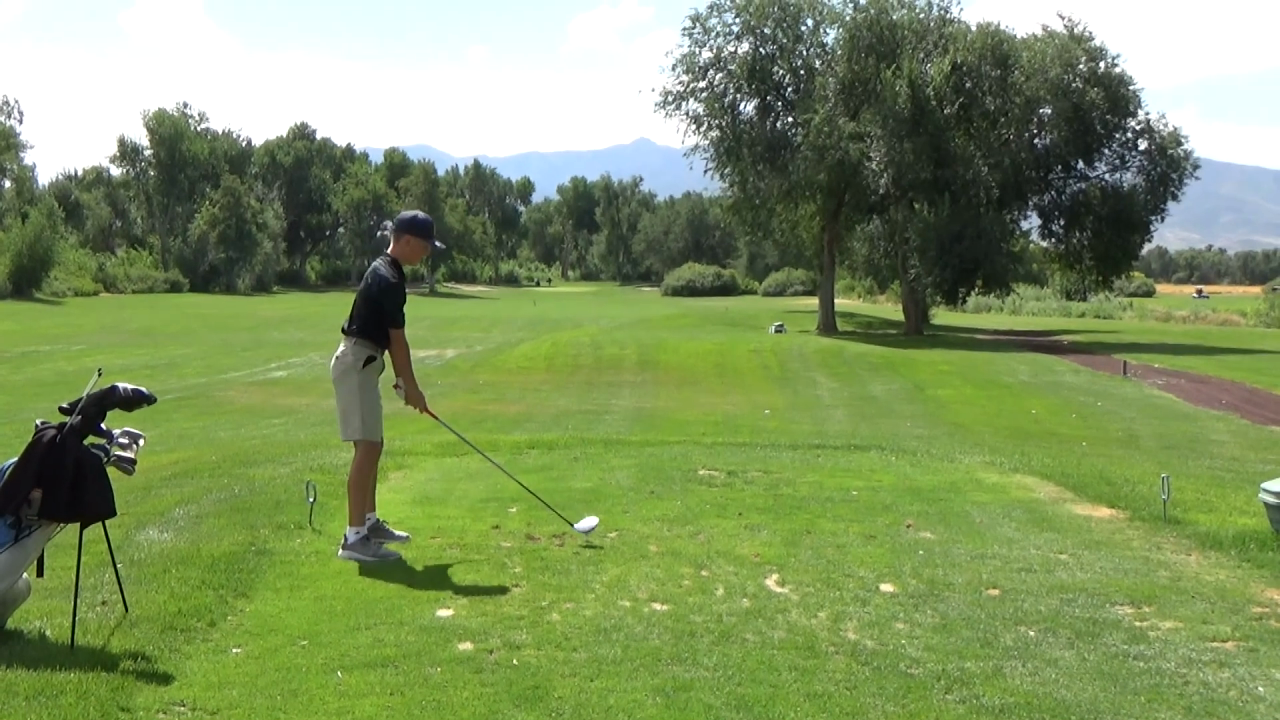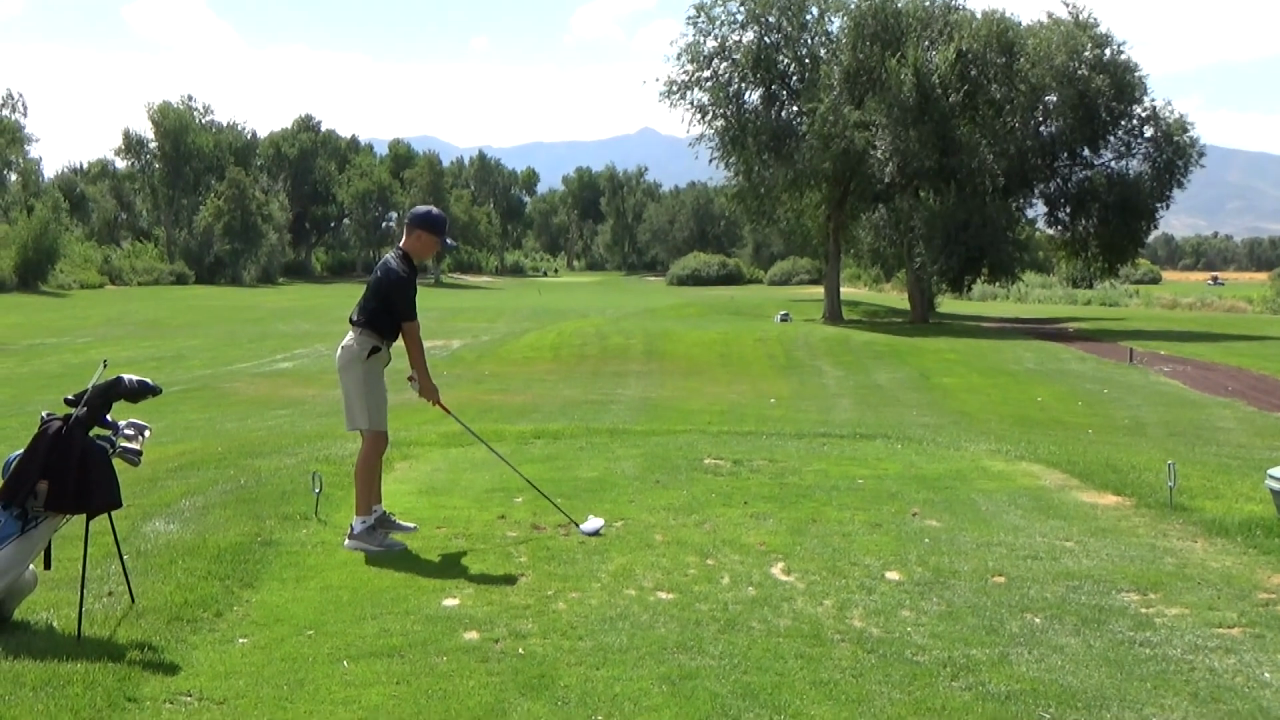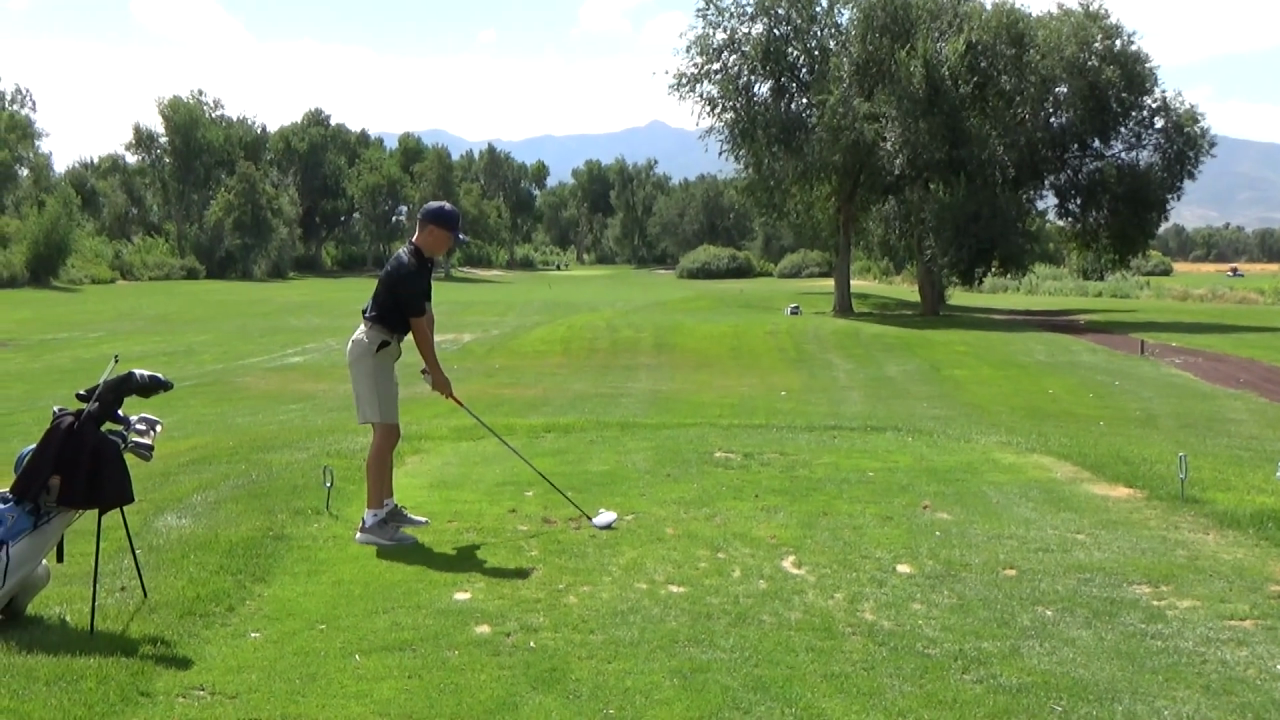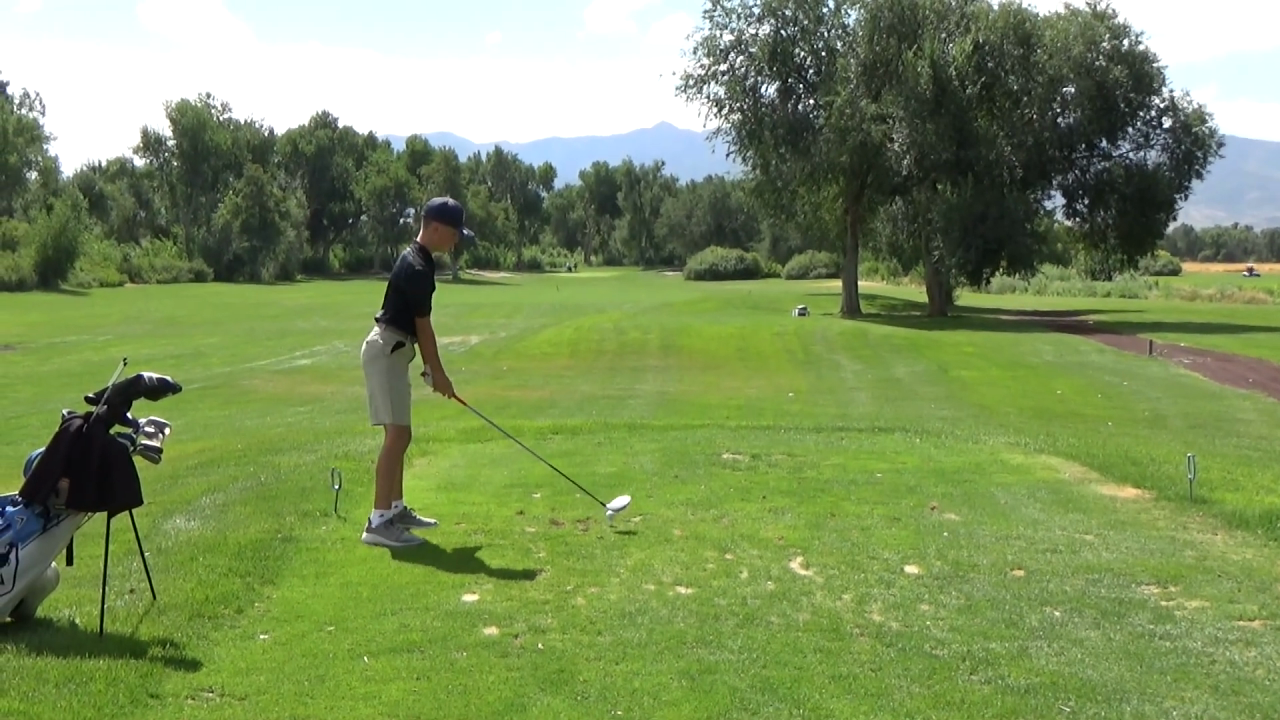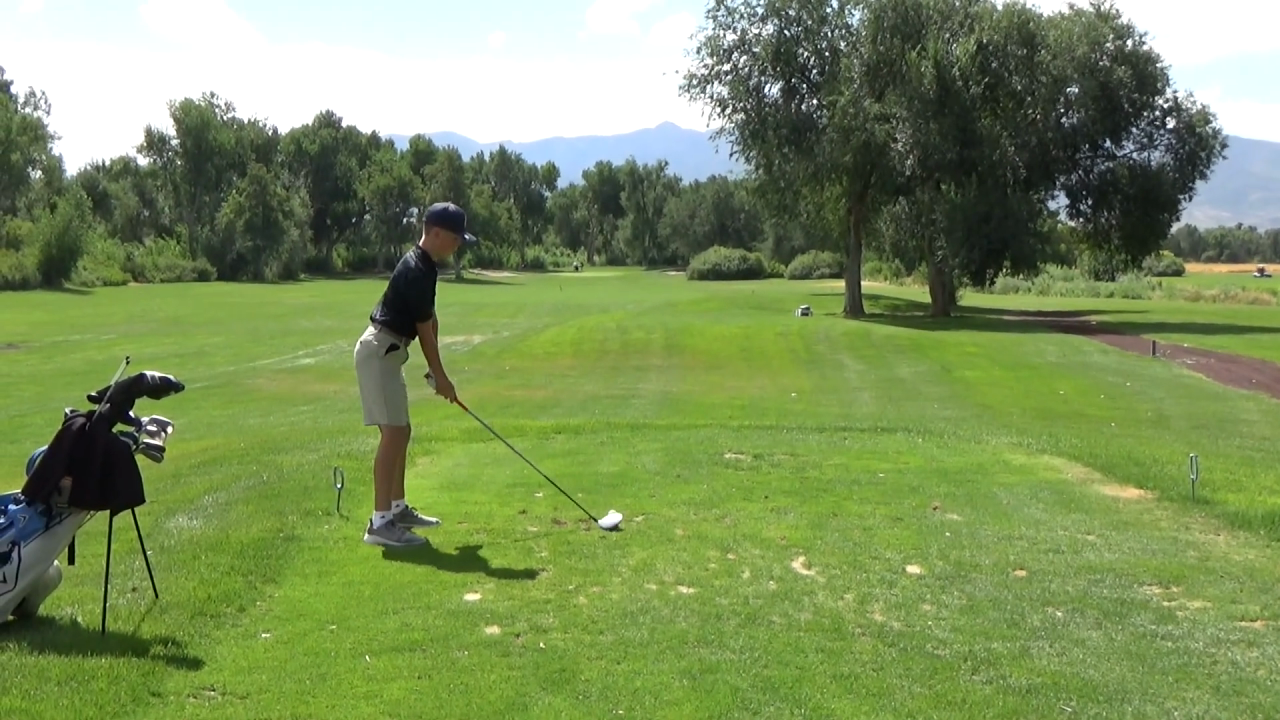
dt=1s
person 1, frame 1
left shoulder: (384, 271)
right shoulder: (389, 281)
left elbow: (389, 338)
right elbow: (398, 339)
left wrist: (401, 379)
right wrist: (412, 387)
left hip: (361, 363)
right hip: (357, 364)
left knee: (373, 445)
right knee: (366, 448)
left ankle: (369, 522)
right ankle: (354, 537)
person 1, frame 2
left shoulder: (399, 266)
right shoulder: (399, 274)
left elbow: (406, 329)
right elbow: (411, 332)
left wrist: (416, 372)
right wrist: (425, 379)
left hip: (369, 354)
right hip: (362, 355)
left knee: (378, 437)
right knee: (373, 438)
left ankle: (375, 513)
right ankle: (360, 528)
person 1, frame 3
left shoulder: (419, 263)
right shoulder: (409, 268)
left elbow: (427, 317)
right elbow: (419, 327)
left wrist: (430, 366)
right wrist: (436, 372)
left hip: (381, 348)
right hip: (372, 349)
left knee: (388, 432)
right knee: (386, 431)
left ankle: (386, 507)
right ankle: (372, 521)
person 1, frame 4
left shoulder: (416, 259)
right shoulder: (418, 268)
left elbow: (417, 325)
right elbow: (423, 326)
left wrist: (429, 366)
right wrist: (438, 372)
left hip: (393, 350)
right hip: (387, 351)
left knee: (401, 433)
right knee: (397, 433)
left ankle: (395, 509)
right ankle: (379, 521)
person 1, frame 5
left shoulder: (424, 264)
right shoulder: (417, 272)
left elbow: (429, 321)
right elbow: (425, 330)
left wrist: (436, 371)
right wrist: (440, 376)
left hip: (387, 351)
right hip: (379, 351)
left knee: (401, 431)
right knee: (392, 433)
left ankle: (398, 508)
right ankle: (380, 522)
